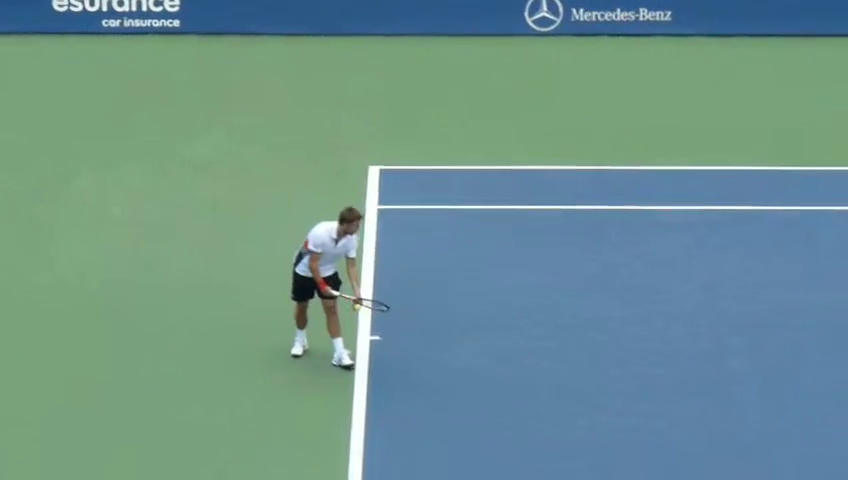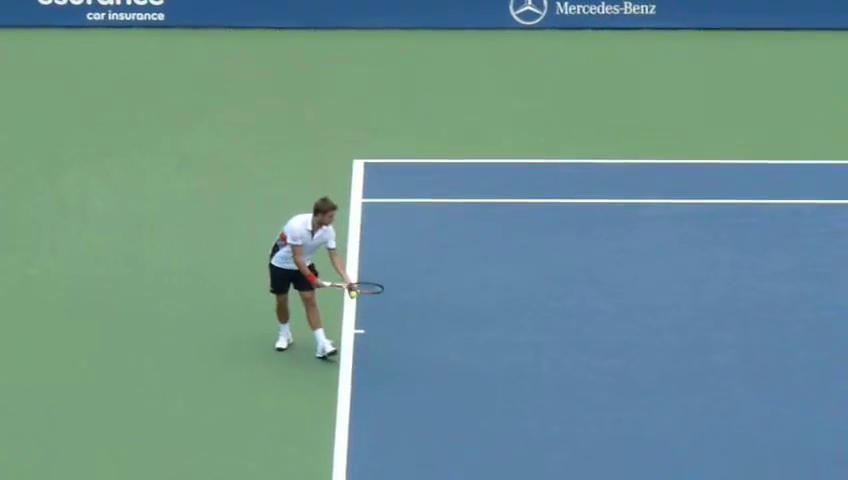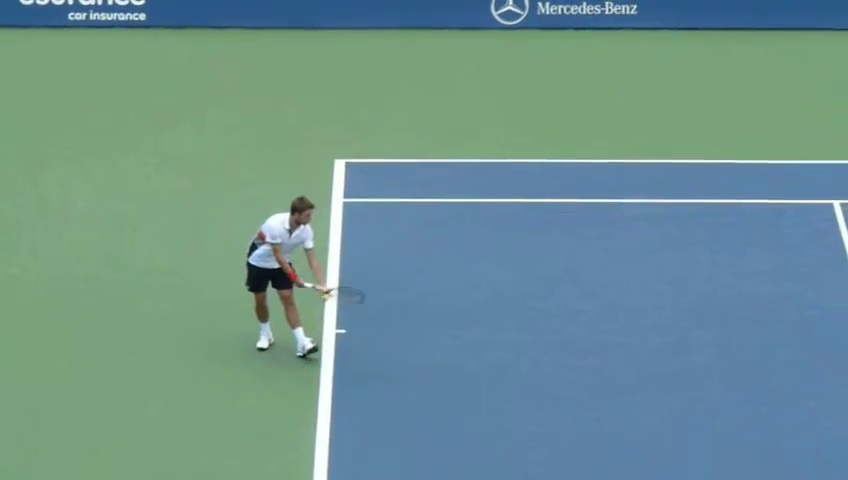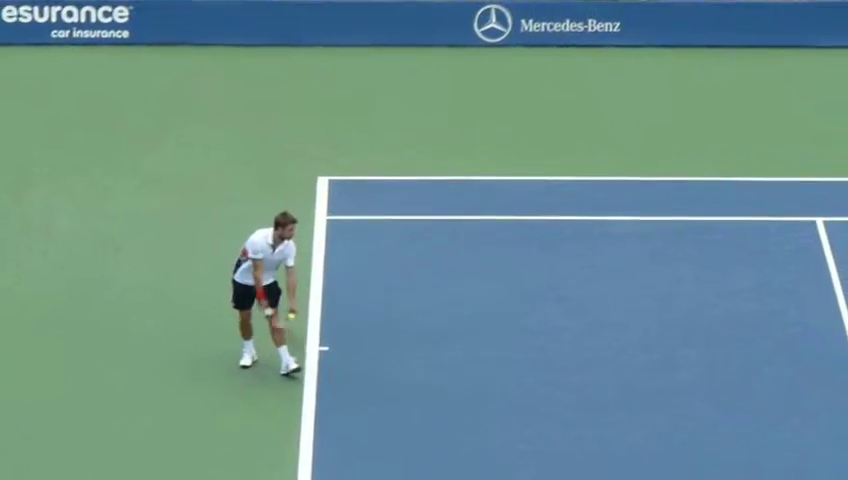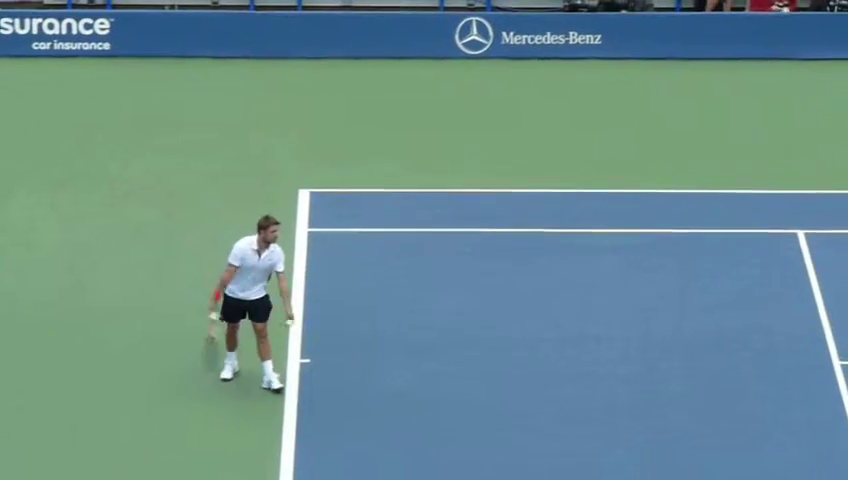
dt=0.2s
person 1, frame 1
left shoulder: (352, 239)
right shoulder: (320, 233)
left elbow: (351, 266)
right elbow: (313, 264)
left wrist: (356, 291)
right wrist: (322, 286)
left hip: (328, 274)
right hip: (304, 272)
left knee: (332, 310)
right knee: (301, 307)
left ankle: (340, 354)
right ankle: (300, 341)
person 1, frame 2
left shoulder: (328, 231)
right shoulder: (296, 226)
left elbow: (334, 256)
right elbow: (297, 258)
left wrist: (346, 279)
right wrist: (312, 279)
left hip: (304, 265)
right hip: (280, 265)
left knee: (310, 301)
right knee: (281, 301)
left ankle: (323, 345)
right ankle: (284, 335)
person 1, frame 3
left shoulder: (306, 230)
right shoulder: (274, 224)
left elbow: (311, 257)
right elbow: (279, 256)
left wrist: (321, 282)
right wrist: (295, 277)
left hip: (281, 265)
right hip: (258, 264)
left knee: (288, 300)
right knee: (260, 300)
left ankle: (302, 343)
right ankle: (265, 334)
person 1, frame 4
left shoulder: (289, 246)
right shoulder: (257, 240)
left elbow: (290, 275)
right elbow: (256, 272)
left wrist: (292, 302)
right wrist: (261, 298)
left hip: (268, 282)
right hip: (244, 281)
left knee: (274, 319)
right knee: (245, 317)
left ankle: (286, 361)
right ankle: (249, 352)
person 1, frame 5
left shoulder: (277, 252)
right shoulder: (242, 246)
left elbow: (282, 280)
right elbow: (228, 274)
left wrist: (288, 307)
right wrist: (215, 298)
left hip: (259, 297)
right hip: (234, 296)
left knee: (262, 333)
right knee: (232, 330)
left ankle: (270, 377)
right ankle: (231, 364)
